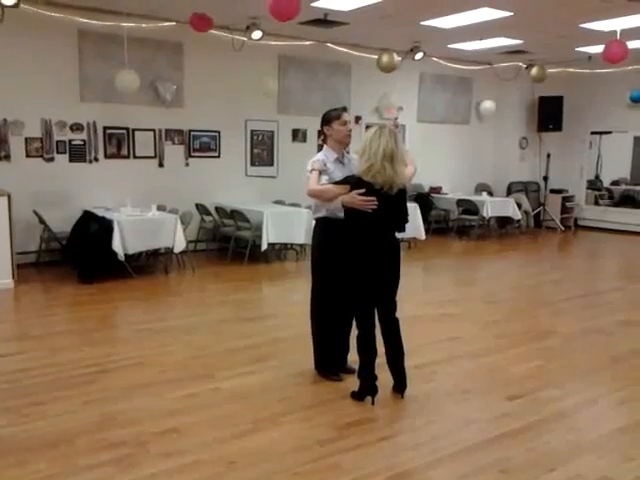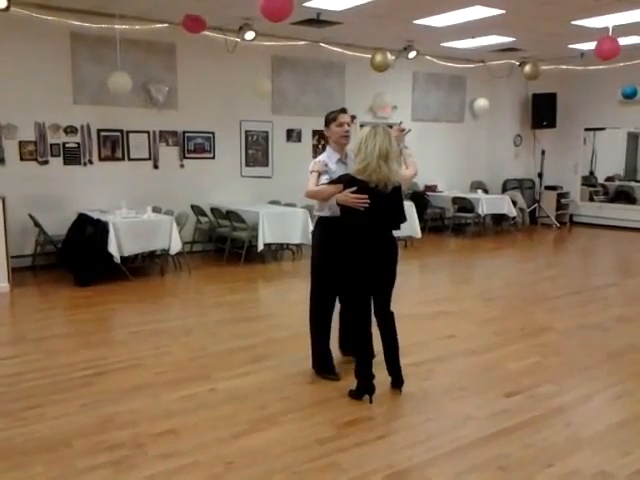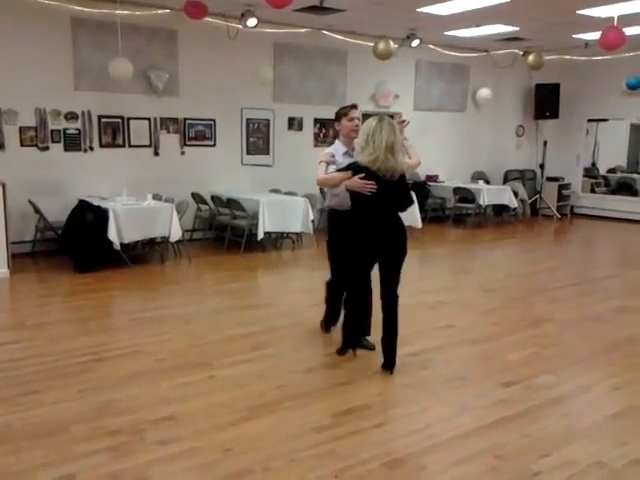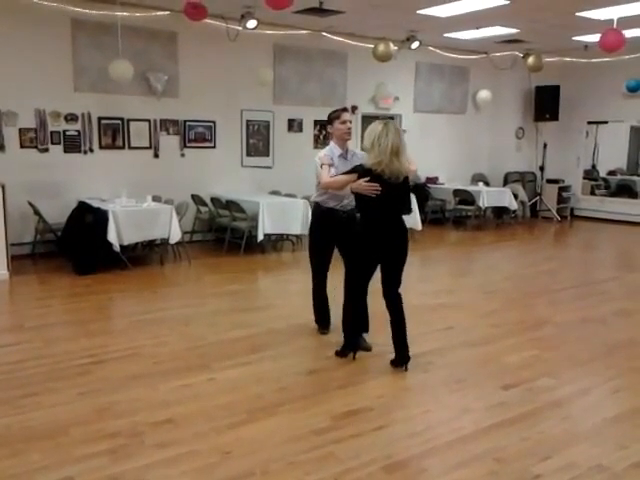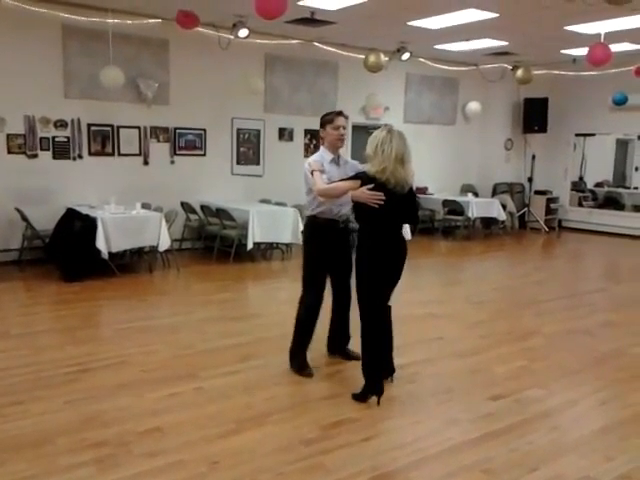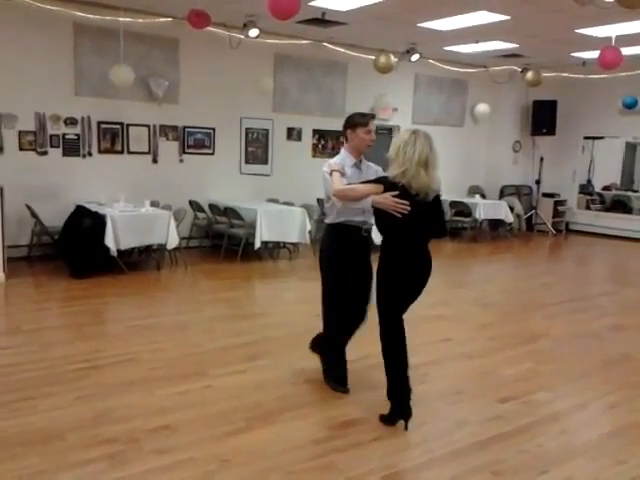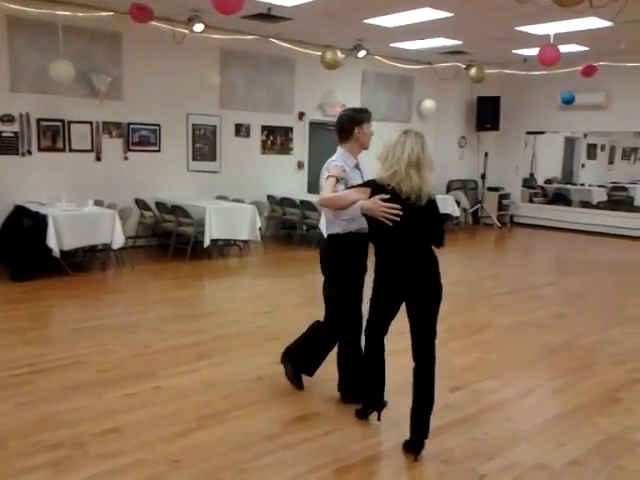
dt=0.7s
person 1, frame 1
left shoulder: (356, 183)
right shoulder: (400, 181)
left elbow: (314, 190)
right elbow: (411, 165)
left wrist: (316, 169)
right wrist: (395, 141)
left hip: (362, 259)
right hip: (389, 256)
left knee: (365, 321)
right knee: (389, 316)
left ankle: (367, 385)
right ankle: (399, 381)
person 1, frame 2
left shoulder: (350, 181)
right shoulder: (395, 181)
left elbow: (312, 192)
right elbow: (412, 169)
left wrist: (316, 171)
right wrist: (400, 143)
left hip: (358, 255)
right hip: (385, 253)
left knee: (361, 317)
right knee: (384, 313)
left ankle: (365, 383)
right ankle: (396, 376)
person 1, frame 3
left shoulder: (358, 169)
right shoulder: (399, 168)
left elbow: (322, 181)
right wrist: (401, 135)
left hip: (366, 238)
right hip: (394, 237)
left knee: (356, 288)
right knee: (390, 295)
left ankle: (349, 342)
right ankle: (389, 358)
person 1, frame 4
left shoulder: (364, 171)
right shoulder: (402, 172)
left elbow: (327, 183)
left wrist: (325, 165)
left hip: (371, 238)
right hip: (397, 237)
left knee: (356, 289)
right knee: (392, 294)
left ankle: (350, 344)
right ankle: (402, 354)
person 1, frame 5
left shoulder: (367, 178)
right shoulder: (405, 182)
left elbow: (322, 190)
right elbow: (412, 218)
left wrist: (316, 170)
left hip: (372, 252)
right hip: (396, 250)
left knee: (369, 314)
right knee: (382, 307)
left ankle: (373, 383)
right ankle: (386, 366)
person 1, frame 6
left shoulder: (390, 184)
right shoulder: (431, 190)
left elbow: (340, 191)
right elbow: (437, 229)
left wrist: (336, 171)
left hip: (395, 265)
right hip: (421, 265)
left knee: (389, 331)
right knee: (394, 321)
left ankle: (400, 406)
right ankle: (400, 392)
person 1, frame 7
left shoulder: (378, 188)
right shoulder: (426, 195)
left elbow: (327, 201)
right elbow: (436, 237)
left wrist: (332, 176)
left hip: (390, 276)
right hip: (425, 276)
left knee: (374, 335)
right knee: (424, 351)
left ankle: (372, 401)
right ankle: (418, 435)
person 2, frame 1
left shoulder: (353, 162)
right shoulder: (320, 162)
right elbow: (321, 194)
right wrist: (345, 200)
right hip: (329, 232)
left knee: (347, 298)
right knee: (325, 298)
left ankle: (339, 358)
right ankle: (325, 362)
person 2, frame 2
left shoulder: (356, 161)
right shoulder: (322, 162)
right elbow: (316, 193)
right wrist: (338, 198)
right hip: (329, 230)
right knee: (324, 296)
left ankle: (350, 345)
right ankle: (322, 361)
person 2, frame 3
right shoulder: (330, 155)
right elbow: (321, 180)
right wrist: (348, 184)
right hip: (340, 219)
right knee: (340, 275)
left ankle: (357, 332)
right ankle: (330, 316)
person 2, frame 4
left shoulder: (358, 156)
right shoulder: (324, 156)
right elbow: (327, 183)
right wrist: (353, 187)
left hip: (348, 217)
right hip: (324, 217)
right knee: (319, 272)
left ankle: (356, 331)
right ankle: (323, 321)
person 2, frame 5
left shoulder: (351, 165)
right shoulder: (314, 163)
right elbow: (324, 194)
right wrist: (354, 195)
left hip: (342, 230)
right hip: (319, 230)
left knee: (343, 291)
right knee: (312, 294)
left ankle: (338, 344)
right ankle: (297, 356)
person 2, frame 6
left shoulder: (373, 170)
right shoulder: (334, 166)
left elbow: (393, 187)
right elbow: (341, 199)
right wrist: (376, 200)
left hip: (362, 241)
right hip: (338, 240)
left knee: (357, 309)
right knee: (337, 307)
left ankle: (324, 344)
right ankle: (334, 372)
person 2, frame 7
left shoulder: (355, 167)
right shoulder: (336, 167)
left elbow: (366, 203)
right elbow: (331, 206)
right wrist: (364, 207)
left hip: (355, 247)
right hip: (342, 248)
left knee: (349, 319)
right knee: (341, 319)
left ankle: (353, 386)
right ankle: (296, 357)
